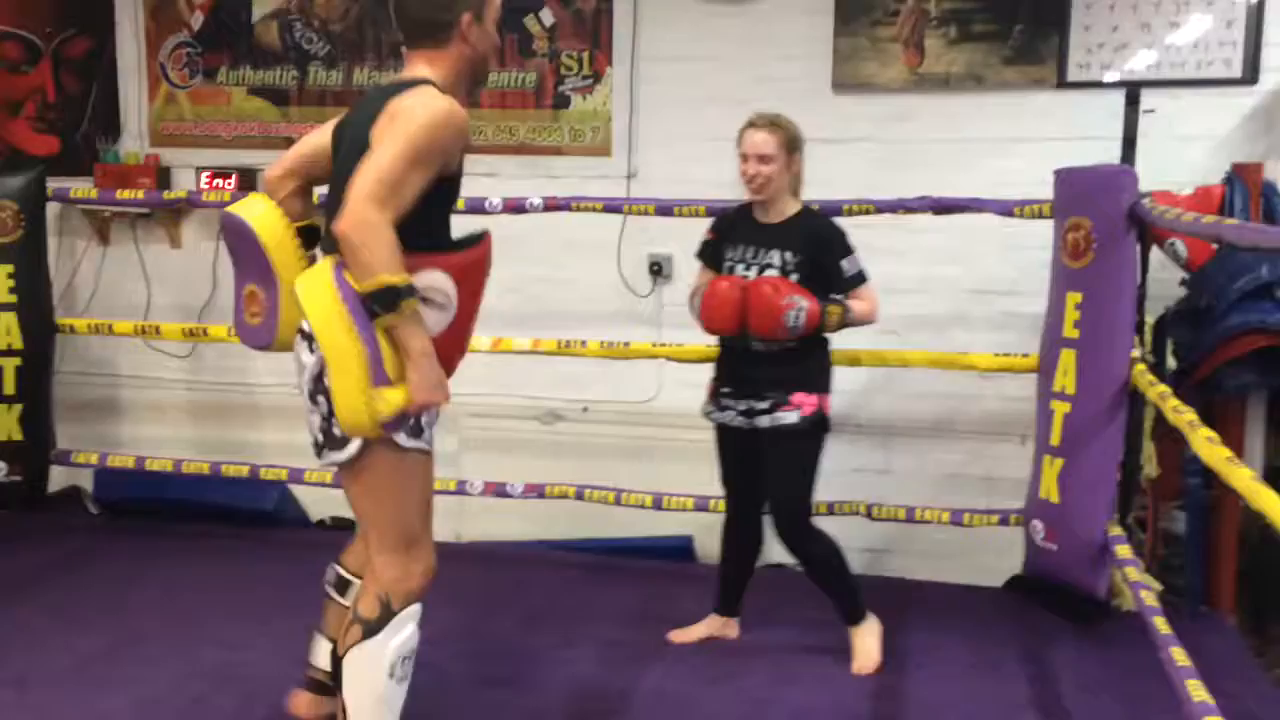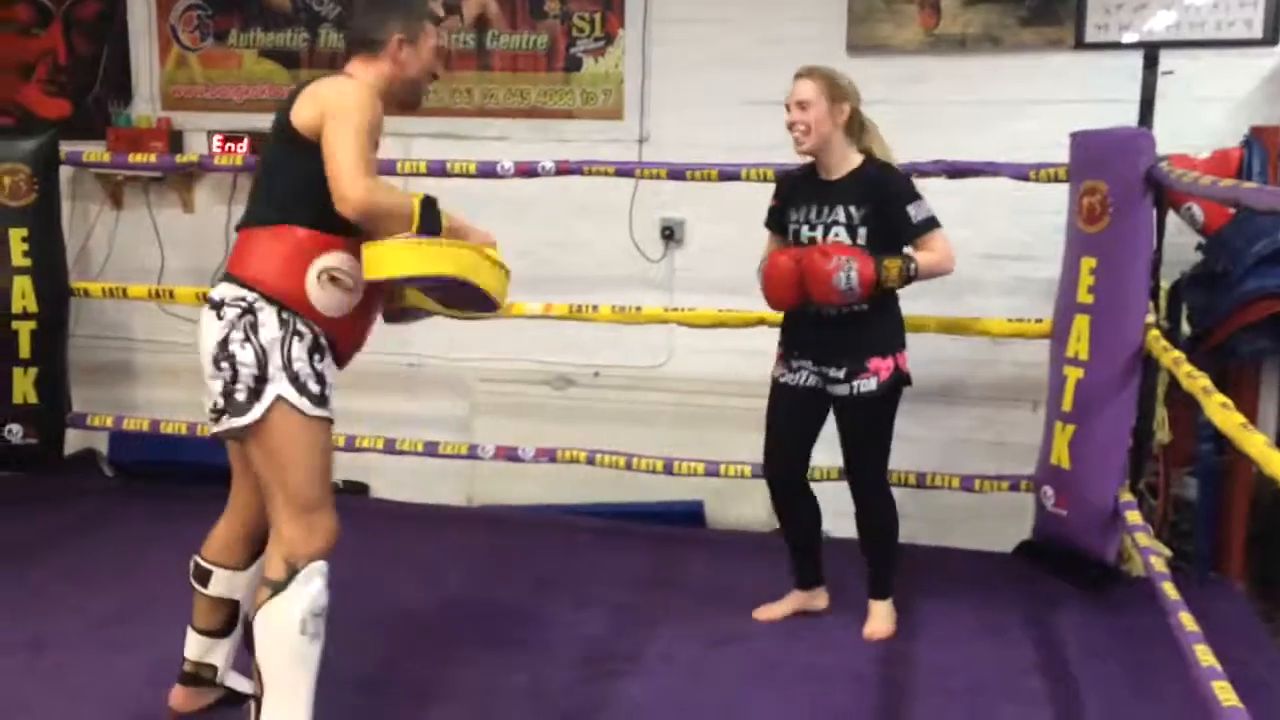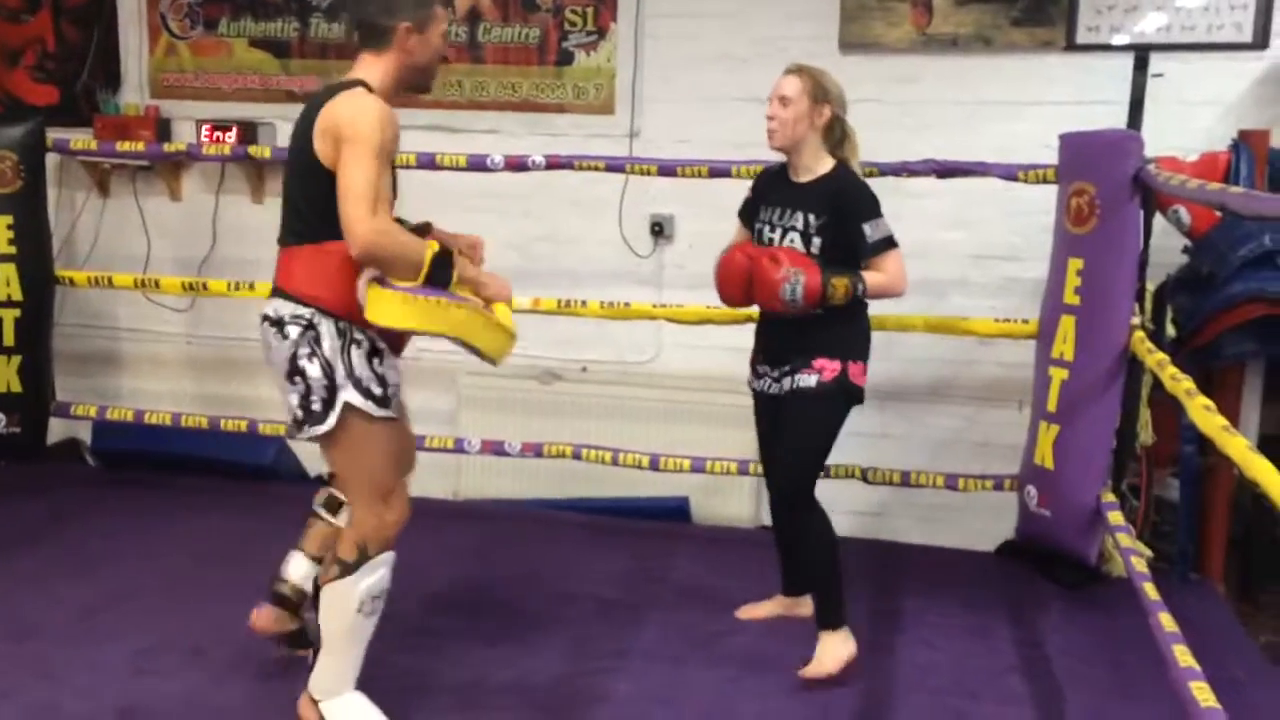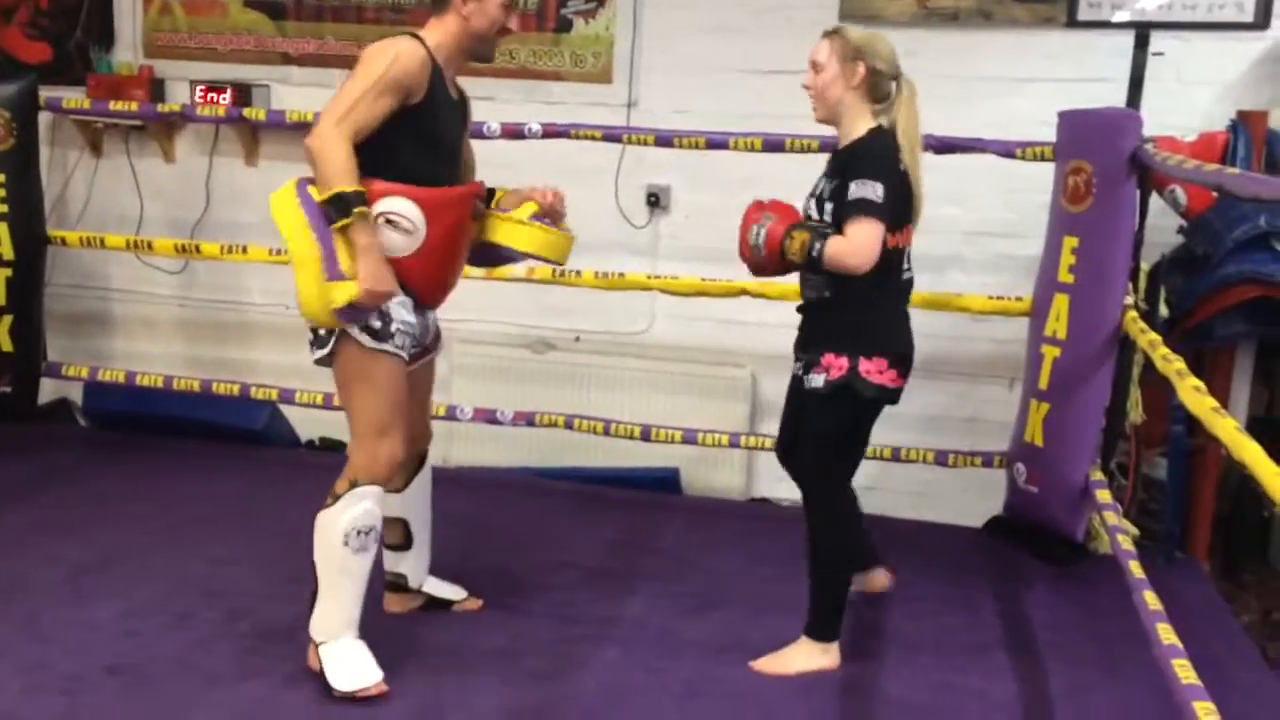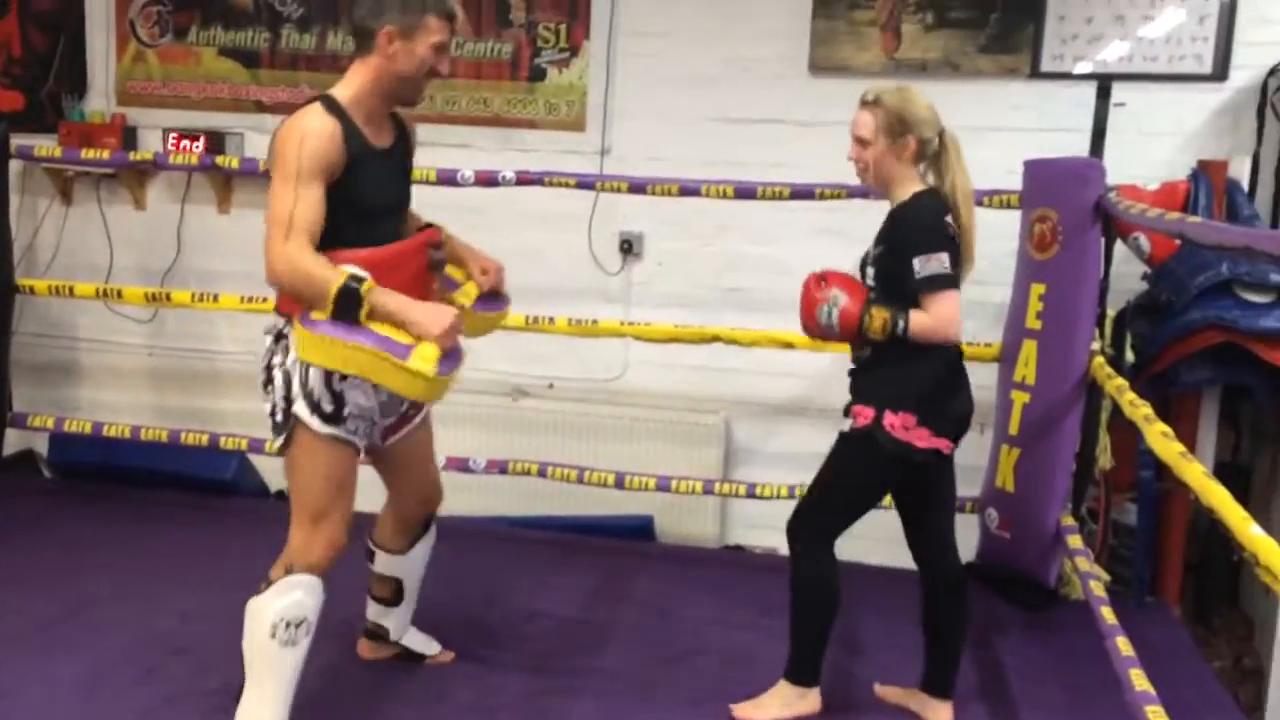
dt=0.5s
person 1, frame 1
left shoulder: (372, 108)
right shoulder: (436, 113)
left elbow: (285, 175)
right elbow: (359, 219)
right wrist: (418, 346)
left knee: (384, 539)
right knee: (405, 566)
person 1, frame 2
left shoulder: (336, 111)
right shoulder: (347, 95)
left elbow: (356, 240)
right elbow: (358, 197)
right wrist: (453, 227)
left hip: (264, 328)
right hip: (267, 328)
left knee: (254, 513)
right knee: (307, 532)
person 1, frame 3
left shoulder: (349, 109)
right shoulder: (364, 113)
right elbow: (367, 236)
left wrist: (441, 244)
right wrist: (471, 274)
left hip: (337, 329)
right hip: (327, 333)
left knee: (383, 473)
right knee: (383, 513)
left ankle: (290, 598)
person 1, frame 4
left shoulder: (453, 93)
right shoulder: (400, 58)
left elbow: (459, 197)
right elbow: (325, 139)
left wrist: (524, 199)
right wrist: (365, 247)
left hip: (408, 287)
right hip: (365, 283)
left knee: (412, 440)
right knee: (377, 453)
left ankle: (406, 580)
right ankle: (332, 636)
person 1, frame 5
left shoulder: (398, 130)
right shoulder: (314, 132)
right elbow: (287, 262)
left wrist: (458, 253)
right wrist: (408, 309)
right hip: (323, 362)
left knee: (418, 498)
right knee: (318, 541)
left ankle: (385, 629)
person 2, frame 1
left shoulder: (818, 232)
right shoulder: (728, 225)
left elbow: (866, 307)
right elbow: (702, 290)
left wrist: (817, 315)
right wrist: (710, 307)
left hip: (796, 394)
right hip: (735, 387)
left knee: (791, 518)
right knee: (742, 507)
left ankle: (861, 621)
right ankle: (725, 616)
person 2, frame 2
left shoulder: (883, 183)
right shoulder: (792, 187)
left elbow: (942, 258)
right elbow: (774, 256)
left wrist: (876, 273)
right wrist: (776, 277)
left hip: (868, 356)
right hip: (801, 351)
left knee: (866, 479)
right knee: (781, 470)
left ankle: (881, 597)
right ankle: (808, 588)
person 2, frame 3
left shoulder: (847, 192)
right shoulder: (768, 184)
left elbow: (894, 279)
right elbow: (742, 248)
left wrist: (824, 285)
right wrist: (736, 273)
left hip: (829, 361)
right hip: (774, 355)
left knee: (796, 486)
right knee: (779, 480)
left ankle: (835, 633)
right ankle: (796, 593)
person 2, frame 4
left shoulder: (874, 154)
right shoulder: (850, 153)
left elbow: (860, 254)
left wrist: (786, 241)
right wrist: (790, 246)
left hip: (860, 351)
right hip: (832, 342)
left knee: (824, 481)
right knee: (796, 451)
left ankle: (821, 642)
right ankle: (866, 565)
person 2, frame 5
left shoulder: (919, 222)
right shoulder: (920, 215)
left elbow: (945, 323)
left wrist: (861, 320)
right wrist: (860, 308)
left hip: (900, 411)
right hip: (927, 407)
left knee: (810, 532)
right knee: (934, 547)
